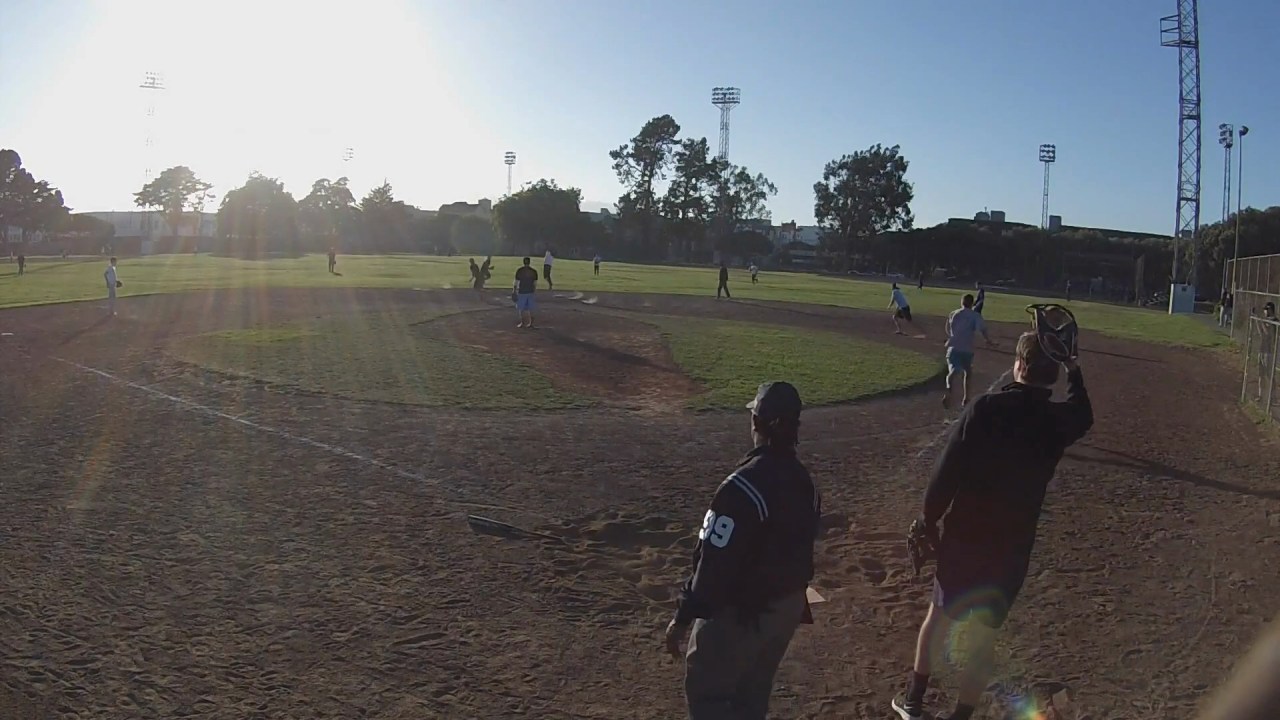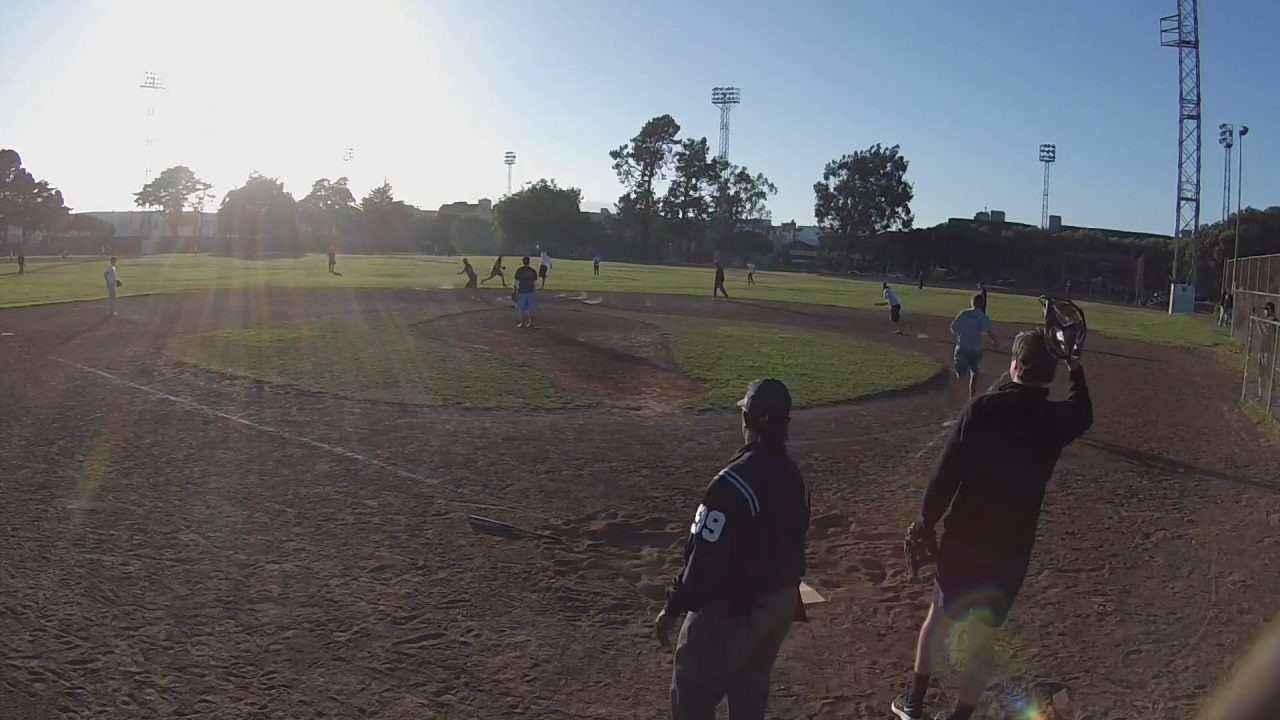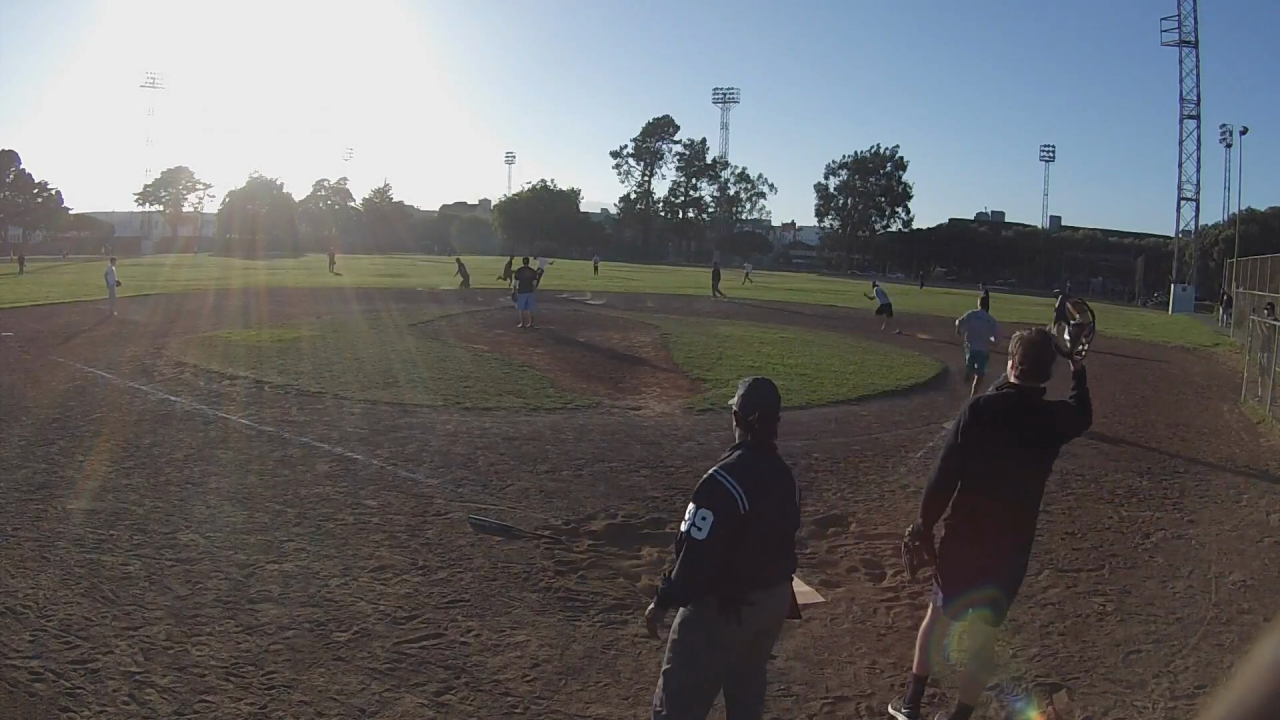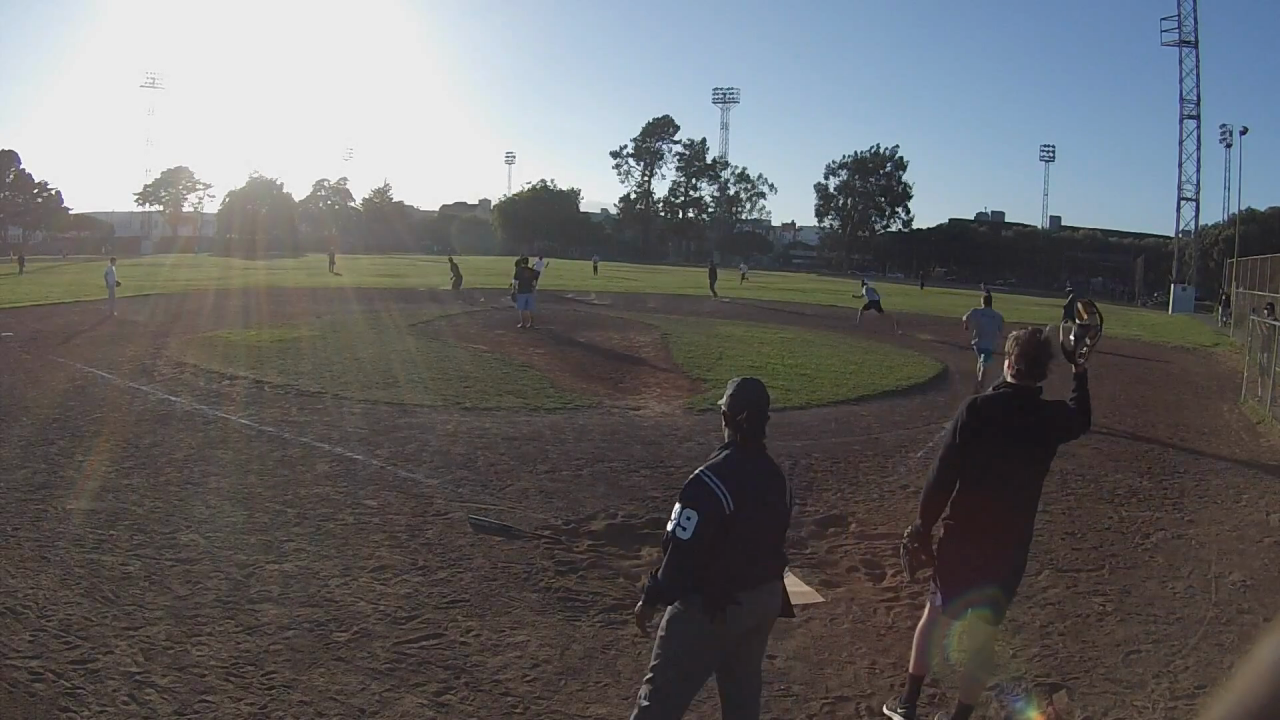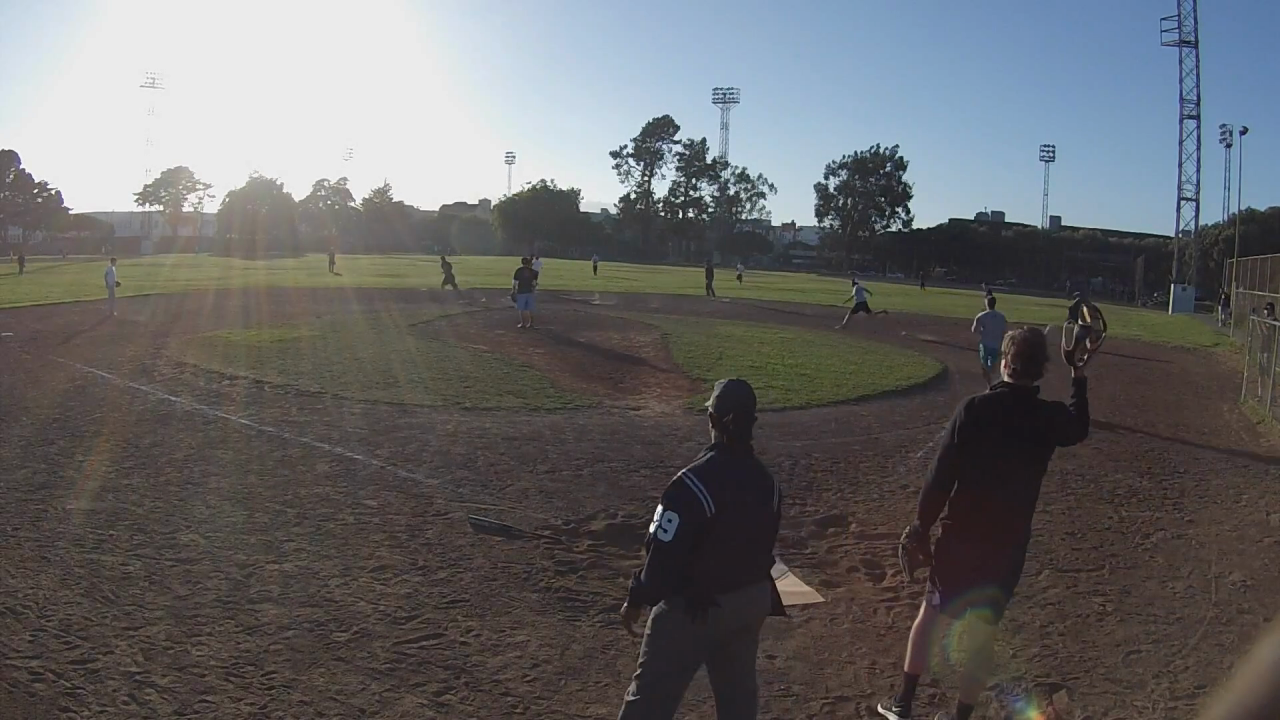
dt=0.1s
person 1, frame 1
left shoulder: (985, 409)
right shoulder: (1057, 421)
left elbow: (947, 471)
right elbow: (1082, 414)
left wrist: (927, 518)
right wrist: (1072, 369)
left hip: (964, 534)
right hip: (1012, 544)
left knee: (939, 615)
right knee: (983, 636)
person 1, frame 2
left shoulder: (981, 409)
right shoulder: (1057, 420)
left elbow: (946, 473)
right elbow: (1083, 414)
left wrist: (926, 521)
right wrist: (1076, 370)
left hip: (965, 534)
right hip: (1013, 543)
left knee: (940, 615)
right knee: (983, 635)
person 1, frame 3
left shoulder: (978, 409)
right shoulder: (1054, 419)
left elbow: (945, 473)
right elbow: (1082, 413)
left wrist: (924, 524)
right wrist: (1079, 370)
left hip: (964, 534)
right hip: (1012, 543)
left knee: (938, 615)
right knee: (982, 636)
person 1, frame 4
left shoulder: (977, 409)
right shoulder: (1052, 417)
left elbow: (943, 474)
right elbow: (1080, 419)
left wrist: (923, 524)
right wrist: (1080, 374)
left hip: (964, 533)
right hip: (1011, 541)
left knee: (935, 614)
right knee: (982, 633)
person 1, frame 5
left shoulder: (974, 409)
right shoulder: (1050, 417)
left elbow: (942, 474)
right elbow: (1079, 427)
left wrist: (921, 525)
right wrist: (1079, 380)
left hip: (962, 533)
right hip: (1008, 541)
left knee: (931, 614)
right knee: (982, 634)
person 2, frame 1
left shoulder: (743, 485)
right shoulder: (804, 483)
left elbow: (716, 561)
left wrist: (684, 615)
left hip: (738, 612)
right hip: (788, 604)
person 2, frame 2
left shoulder: (735, 481)
right shoulder: (794, 479)
left elbow: (708, 556)
left wrist: (675, 605)
left hip: (730, 608)
right hip: (780, 601)
right knee: (751, 692)
person 2, frame 3
left shoulder: (723, 479)
right shoulder: (784, 477)
left elbow: (697, 553)
left wrist: (664, 600)
left hip: (721, 605)
right hip: (773, 599)
right knee: (748, 692)
person 2, frame 4
left shoulder: (711, 479)
right shoulder: (777, 479)
left elbow: (683, 552)
left wrist: (651, 597)
left hip: (710, 604)
right hip: (764, 598)
left knee: (665, 692)
right knee: (743, 690)
person 2, frame 5
left shoulder: (694, 481)
right shoulder: (765, 480)
left elbow: (665, 553)
left wrist: (637, 599)
left hip: (693, 605)
right hip: (752, 598)
left knee: (652, 691)
right knee: (738, 691)
